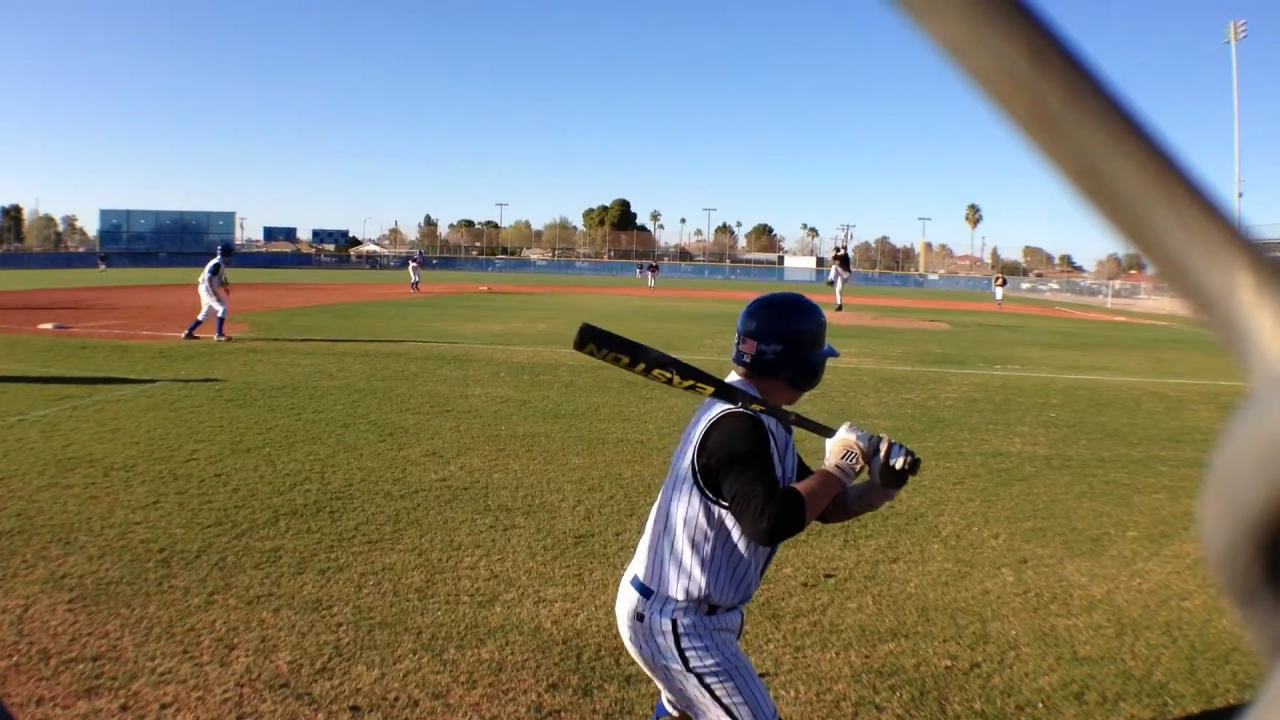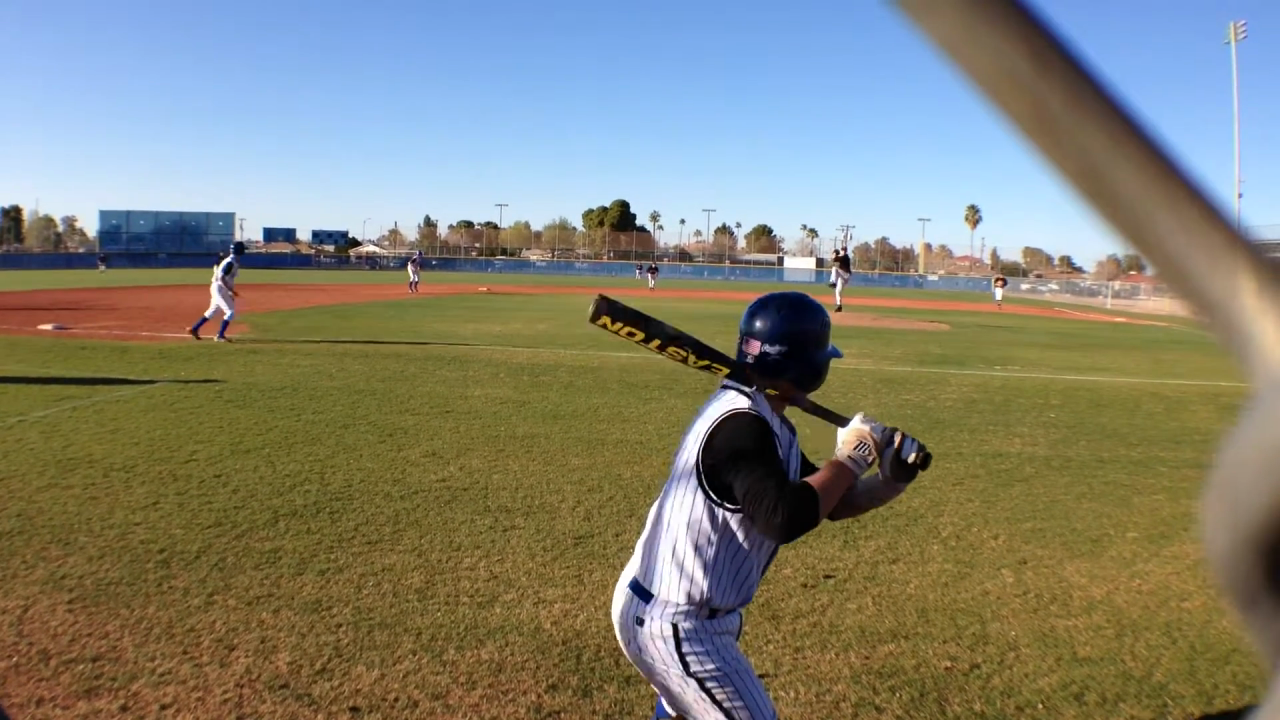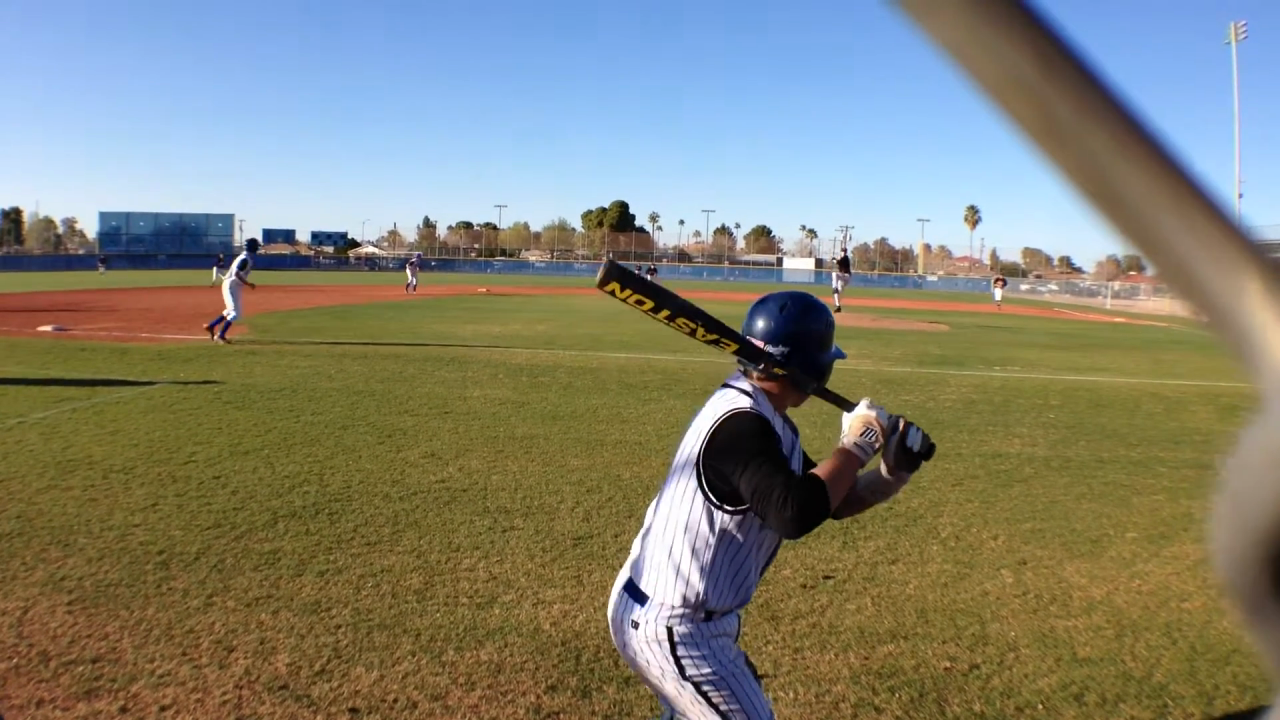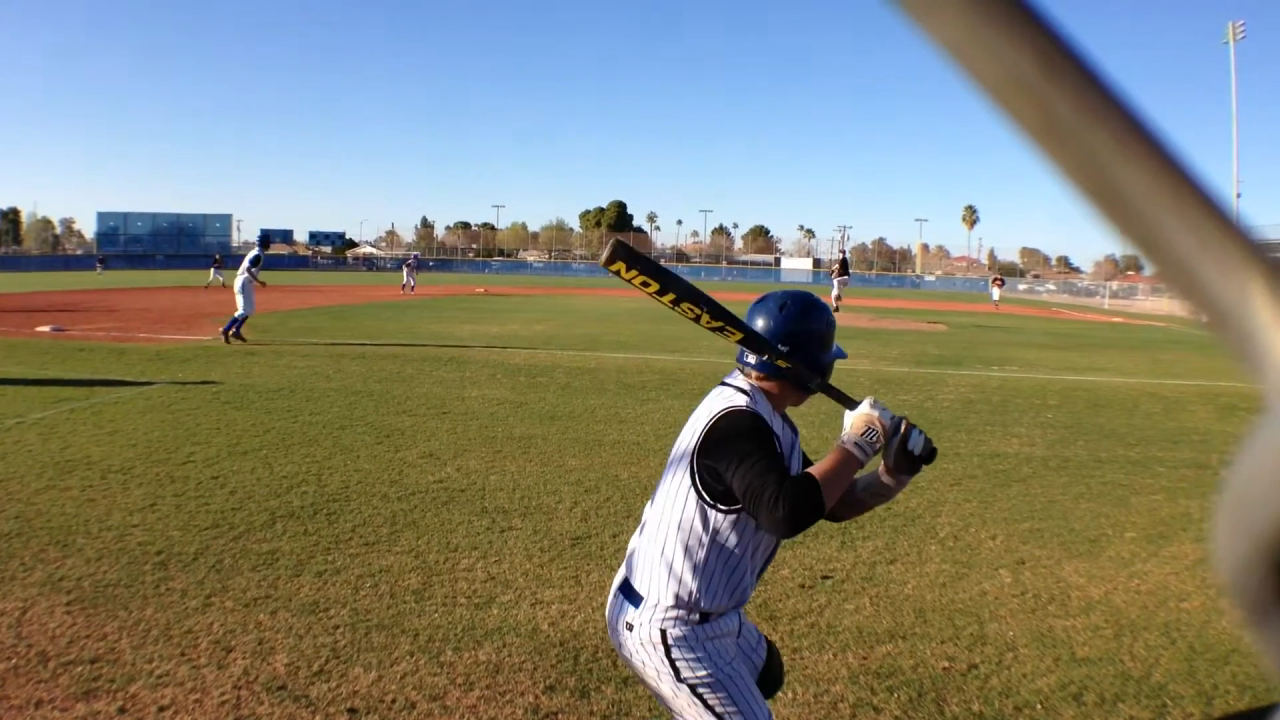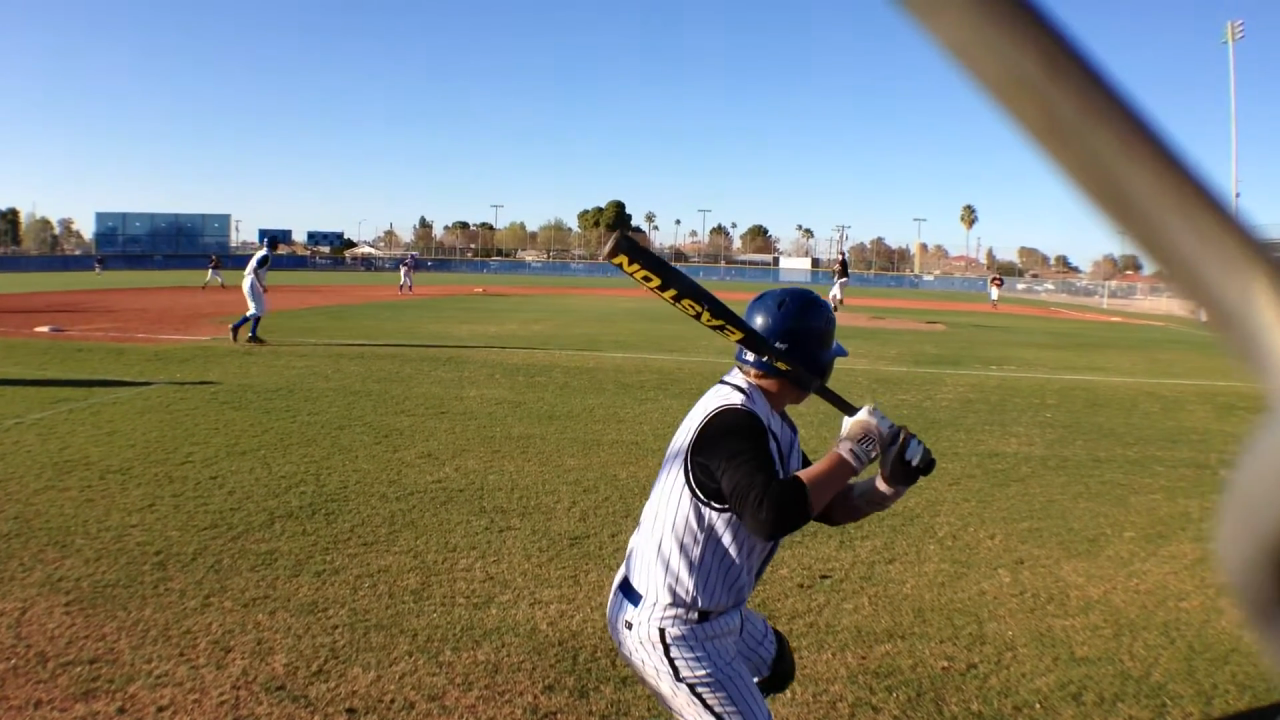
dt=0.1s
person 1, frame 1
left shoulder: (755, 421)
right shoulder: (737, 425)
left elbow: (817, 503)
right elbow: (769, 524)
left wrist: (881, 485)
right wrist: (840, 466)
left hip: (677, 607)
right hip: (676, 622)
person 1, frame 2
left shoulder: (759, 418)
right shoulder: (742, 424)
left elbow: (824, 500)
right elbow: (782, 520)
left wrist: (890, 480)
right wrist: (850, 457)
left hip: (676, 606)
right hip: (675, 624)
person 1, frame 3
left shoulder: (760, 417)
right shoulder: (742, 425)
left elbow: (828, 499)
right elbow: (793, 515)
left wrist: (893, 472)
right wrist: (857, 446)
left hip: (694, 611)
right hip: (671, 626)
left knee: (741, 685)
person 1, frame 4
left shoulder: (763, 417)
right shoulder: (737, 423)
left elbow: (828, 501)
right elbow: (786, 513)
left wrist: (893, 475)
right wrist: (856, 444)
left hip: (690, 609)
right hip: (667, 627)
left knee: (764, 673)
person 1, frame 5
left shoulder: (768, 419)
right shoulder: (733, 421)
left elbow: (826, 506)
right elbow: (769, 517)
left wrist: (888, 485)
right wrist: (852, 452)
left hip: (707, 609)
right hip: (670, 626)
left knee: (774, 667)
